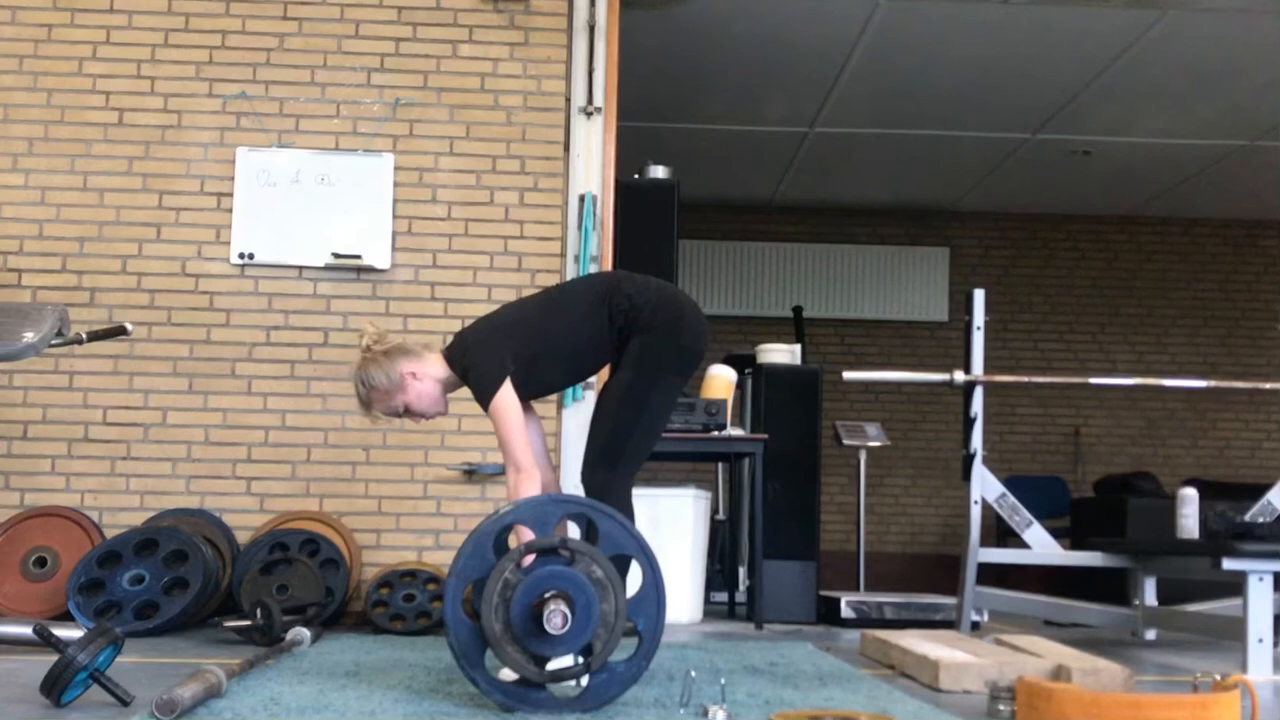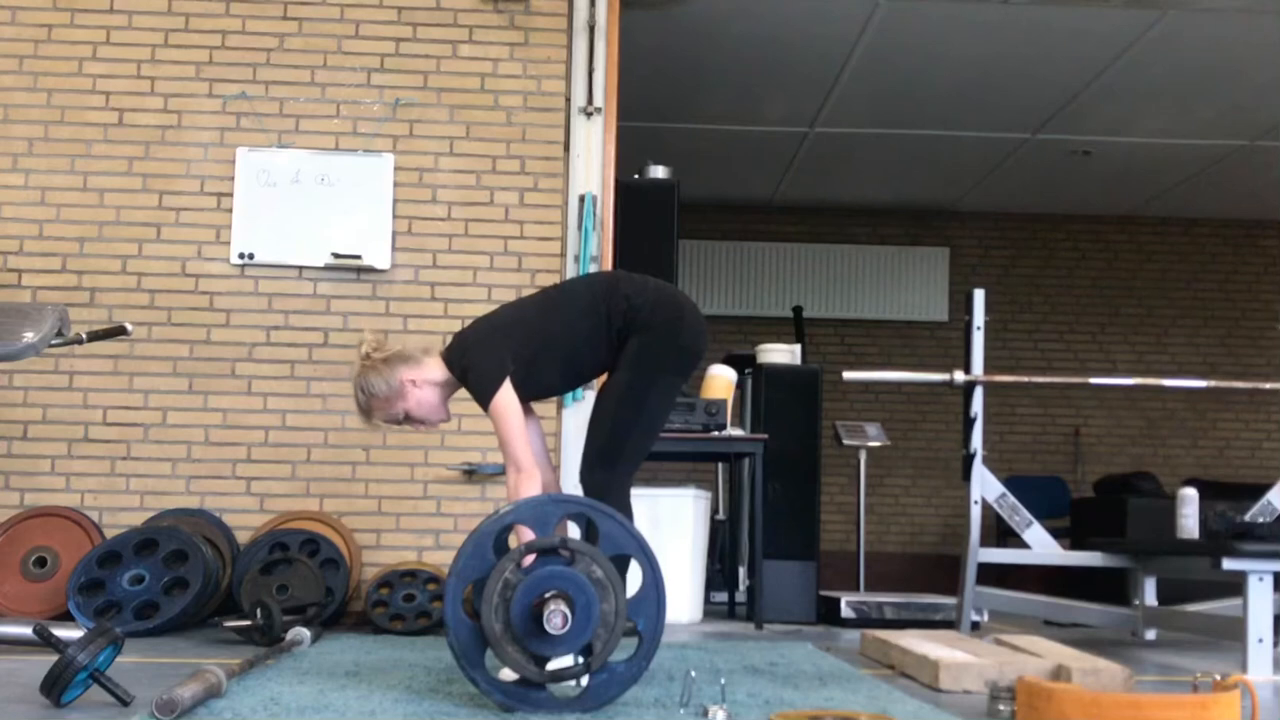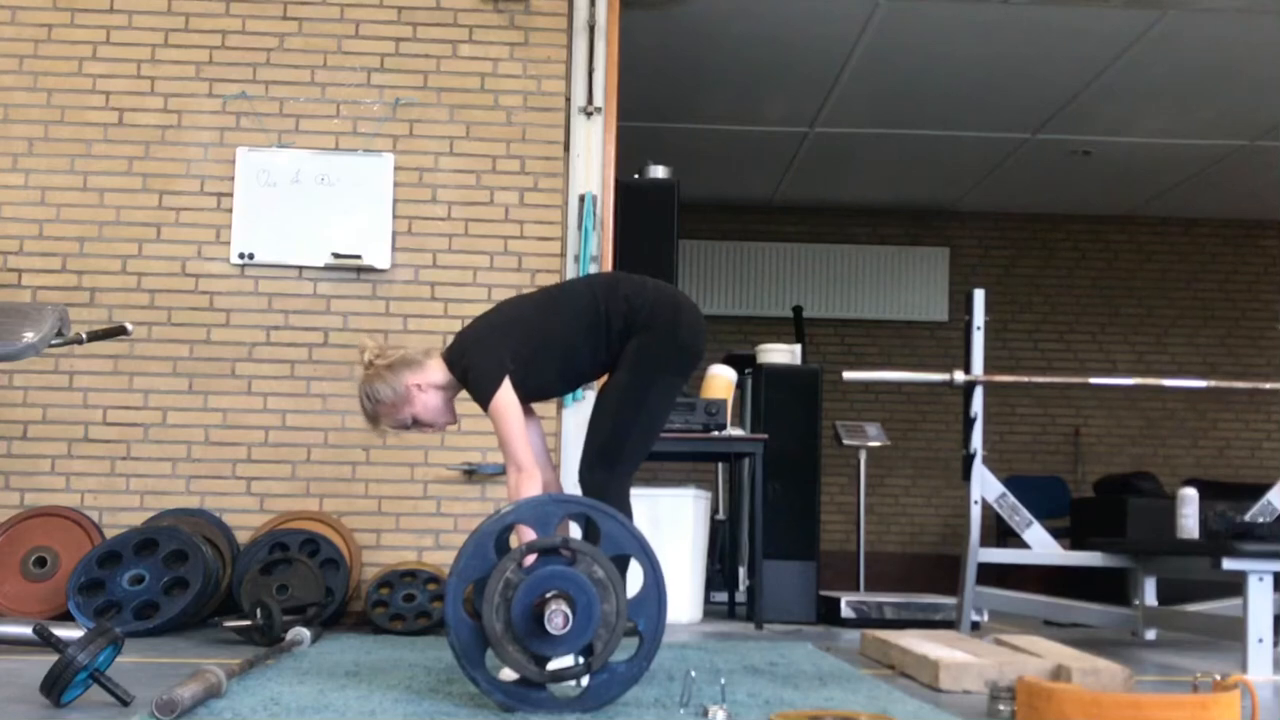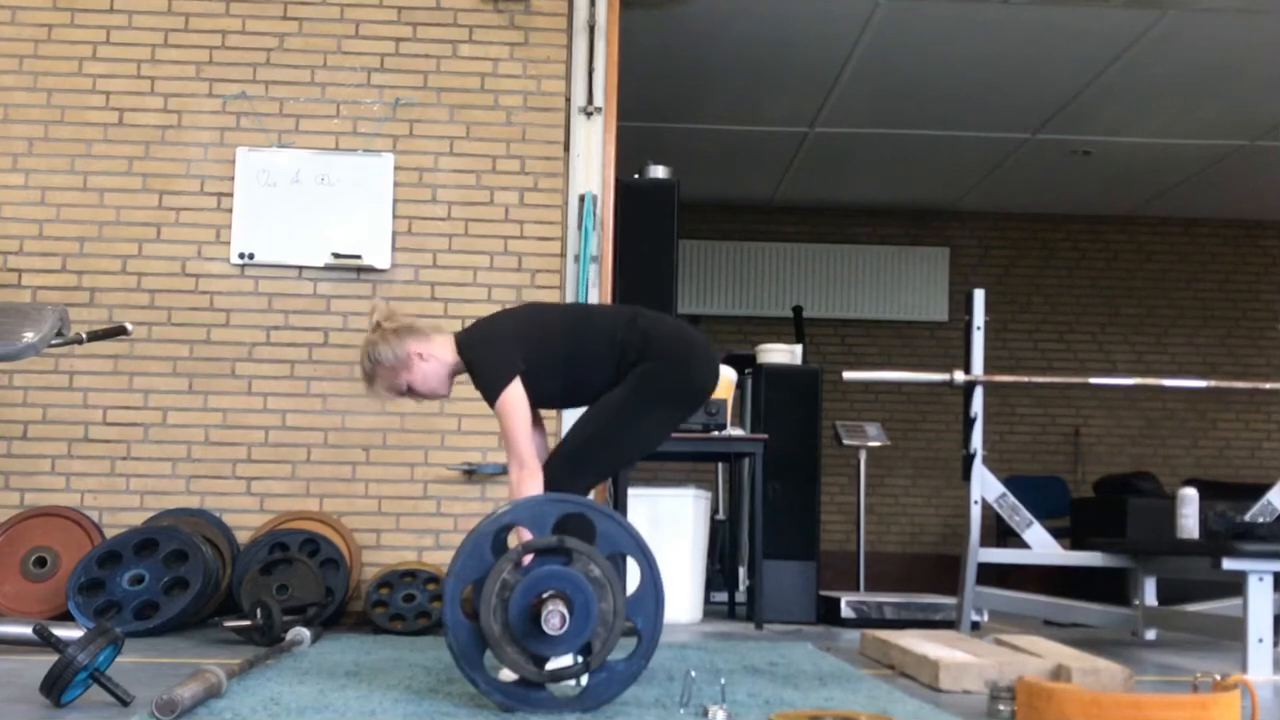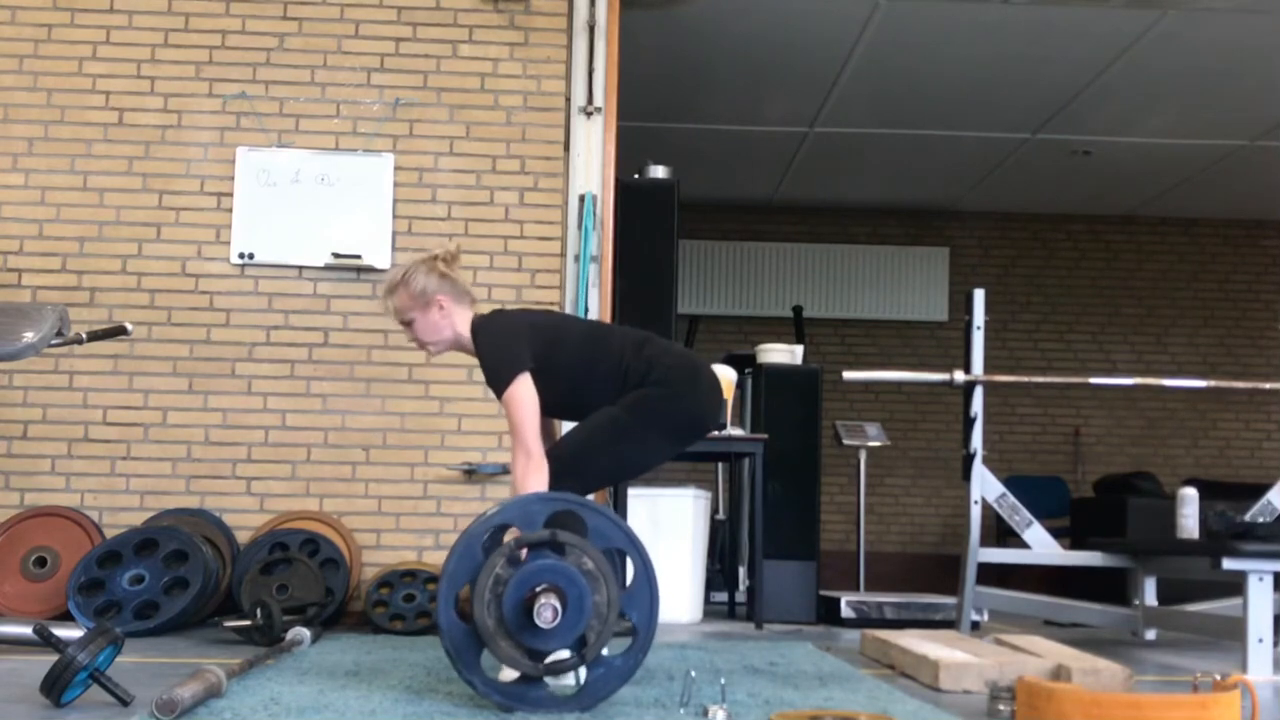
dt=0.4s
person 1, frame 1
left shoulder: (479, 360)
right shoulder: (482, 359)
left elbow: (522, 472)
right elbow: (540, 469)
left hip: (664, 327)
right hip: (653, 328)
left knee: (605, 476)
right knee: (603, 476)
person 1, frame 2
left shoulder: (478, 361)
right shoulder: (479, 361)
left elbow: (523, 473)
right elbow: (540, 471)
left hip: (662, 327)
right hip: (652, 329)
left knee: (603, 476)
right knee: (602, 476)
person 1, frame 3
left shoulder: (477, 361)
right shoulder: (484, 360)
left elbow: (523, 472)
right elbow: (540, 470)
left hip: (662, 329)
right hip: (659, 328)
left knee: (602, 478)
right knee: (600, 477)
person 1, frame 4
left shoulder: (485, 353)
right shoulder: (490, 348)
left elbow: (525, 467)
right elbow: (538, 460)
left hip: (675, 365)
right hip: (674, 367)
left knee: (565, 479)
right knee: (559, 482)
person 1, frame 5
left shoulder: (497, 341)
right shoulder: (503, 335)
left elbow: (530, 457)
right elbow: (542, 457)
left hip: (676, 391)
right hip: (682, 390)
left knee: (555, 484)
right knee: (555, 484)
